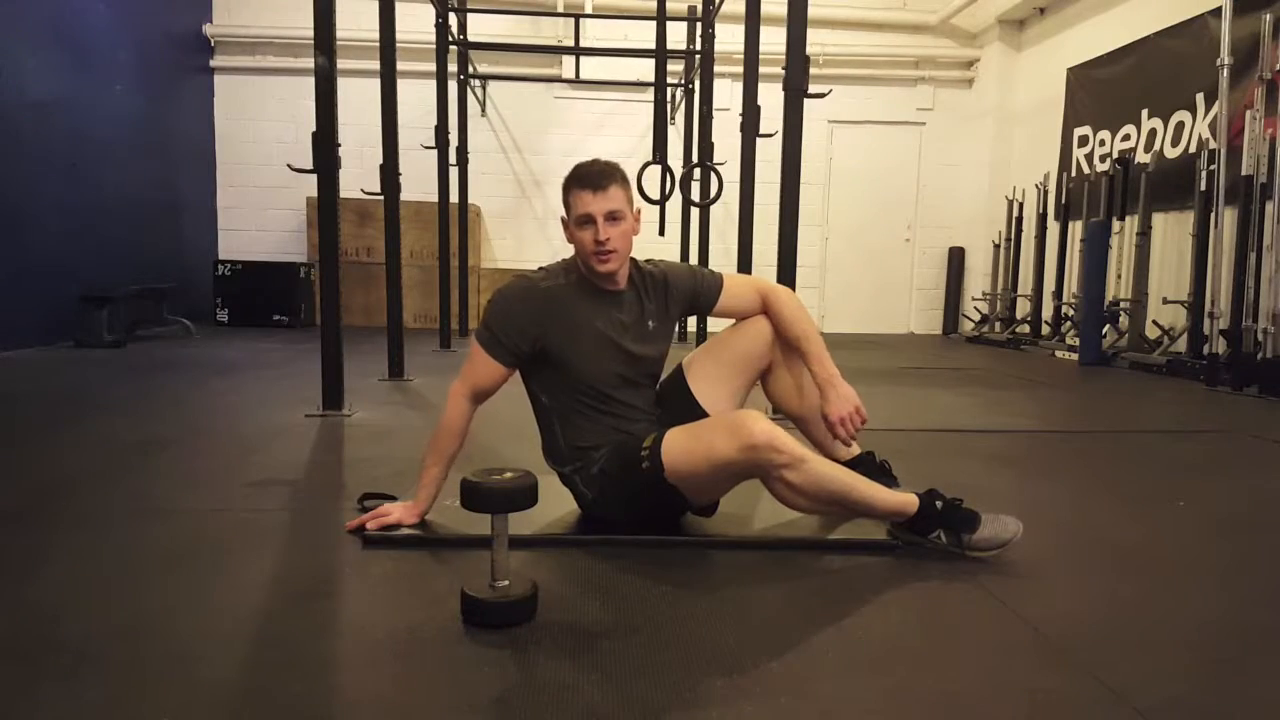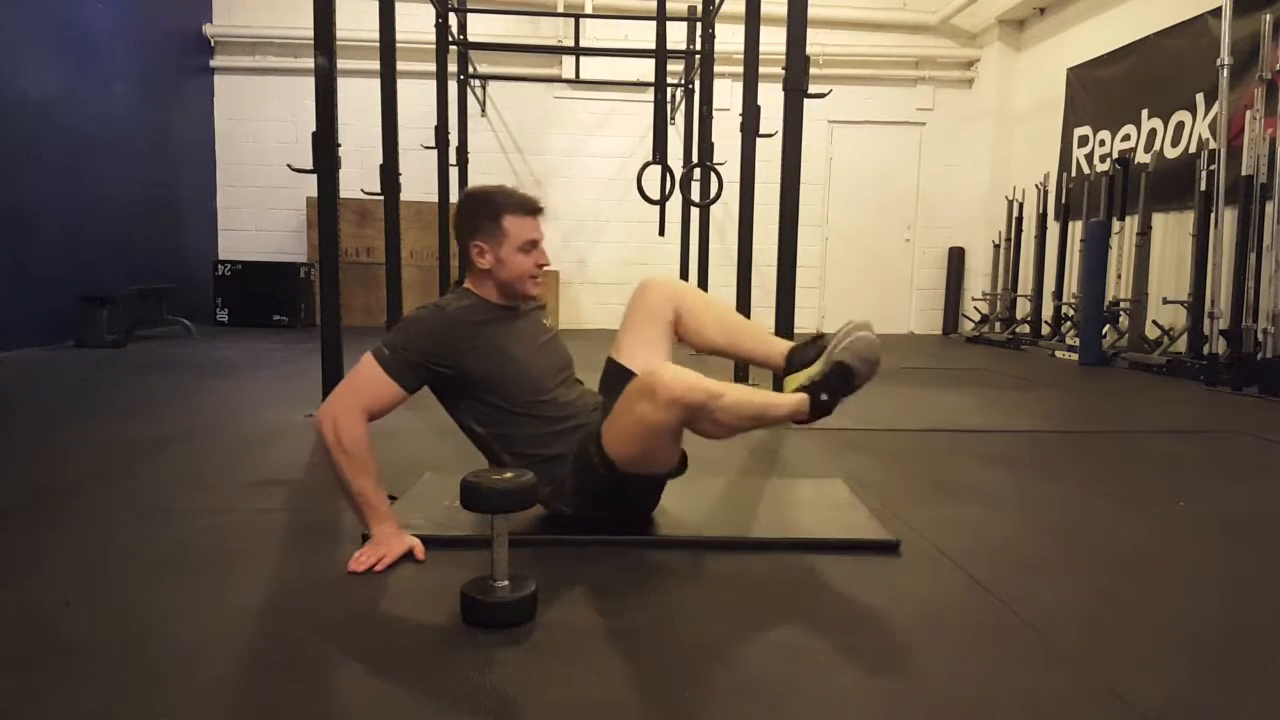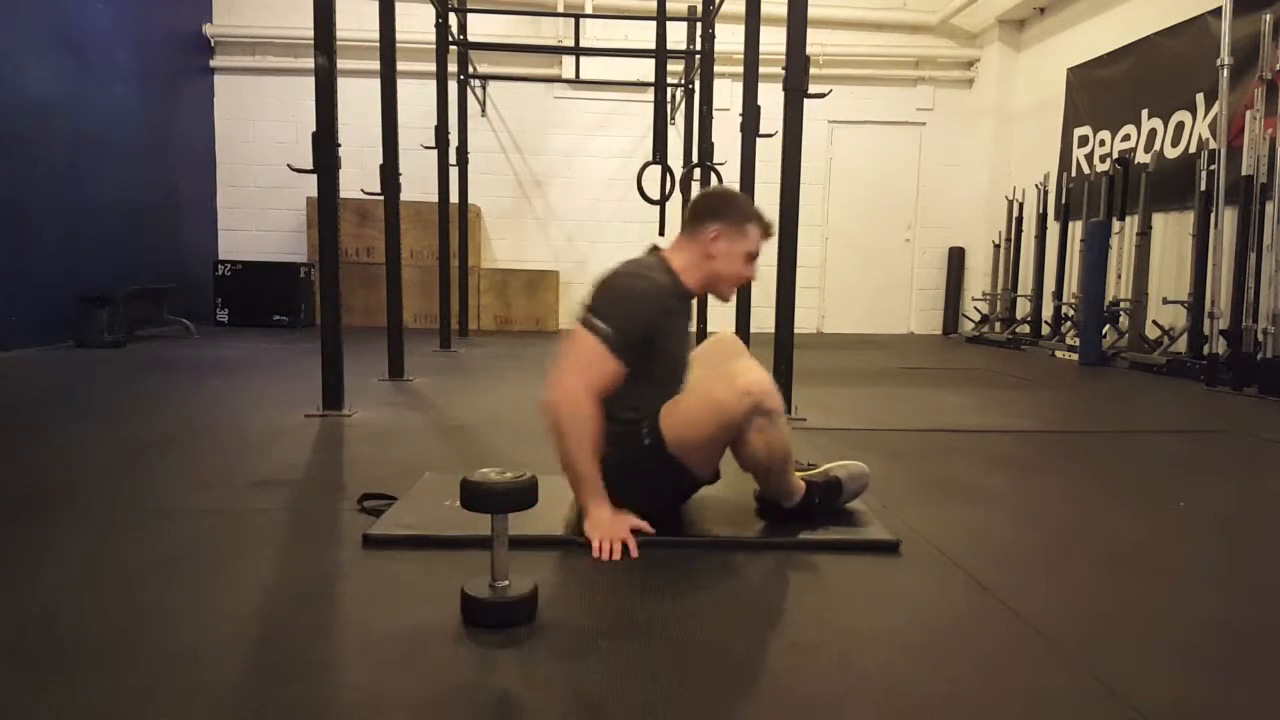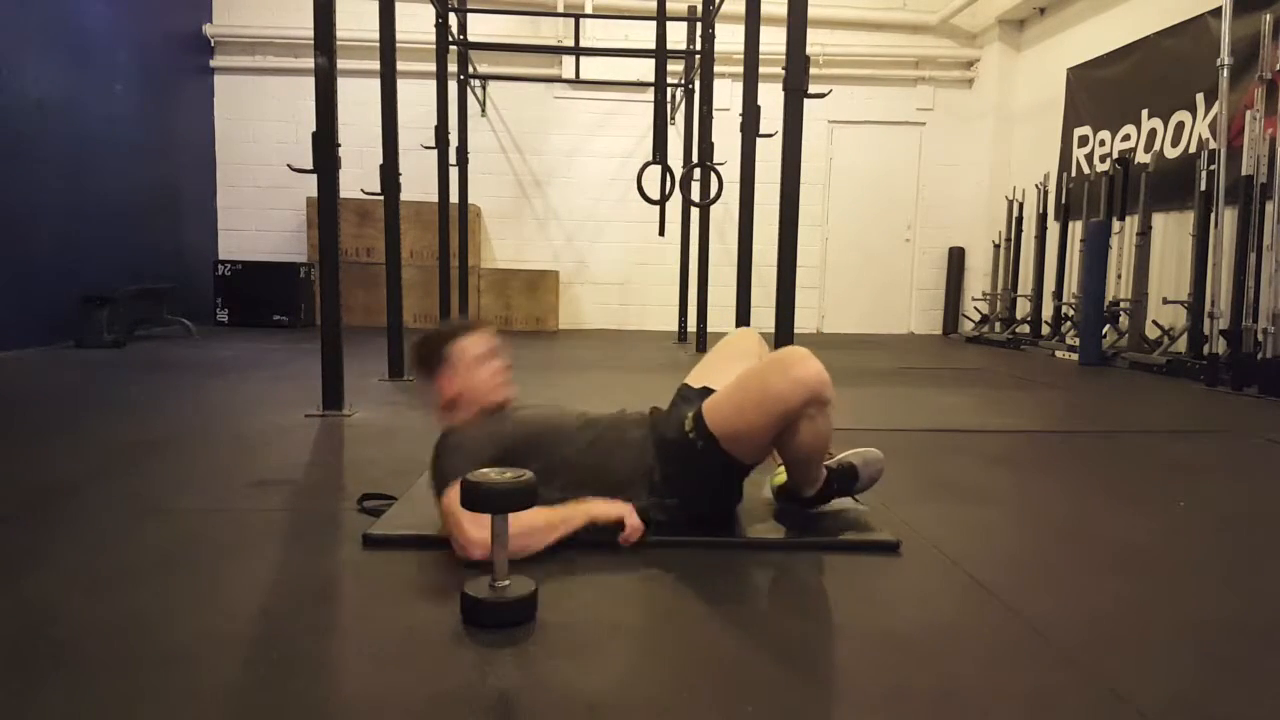
dt=1s
person 1, frame 1
left shoulder: (662, 282)
right shoulder: (531, 301)
left elbow: (769, 295)
right elbow: (465, 395)
left wrist: (833, 383)
right wrist: (420, 501)
left hip: (660, 433)
right hip: (611, 482)
left knee: (770, 333)
right knee: (754, 436)
left ankle: (862, 470)
right ankle: (922, 516)
person 1, frame 2
left shoulder: (522, 303)
right shoulder: (442, 328)
right elbow: (337, 414)
right wrist: (384, 526)
left hip: (607, 431)
right hip: (589, 484)
left knee: (659, 293)
right knee: (667, 383)
left ankle: (799, 364)
right ankle: (811, 400)
person 1, frame 3
left shoulder: (665, 285)
right shoulder: (641, 290)
right elbow: (564, 396)
right wrist: (596, 508)
left hip: (643, 455)
right hip: (629, 481)
left knee: (727, 347)
right knee: (748, 384)
left ankle: (779, 476)
right ankle: (795, 499)
person 1, frame 4
left shoulder: (498, 425)
right shoulder: (467, 453)
right elbow: (476, 541)
right wrist: (589, 509)
left hip: (663, 437)
right hip: (676, 482)
left knee: (745, 342)
right knee: (801, 374)
left ankle: (804, 474)
right ankle: (806, 491)
